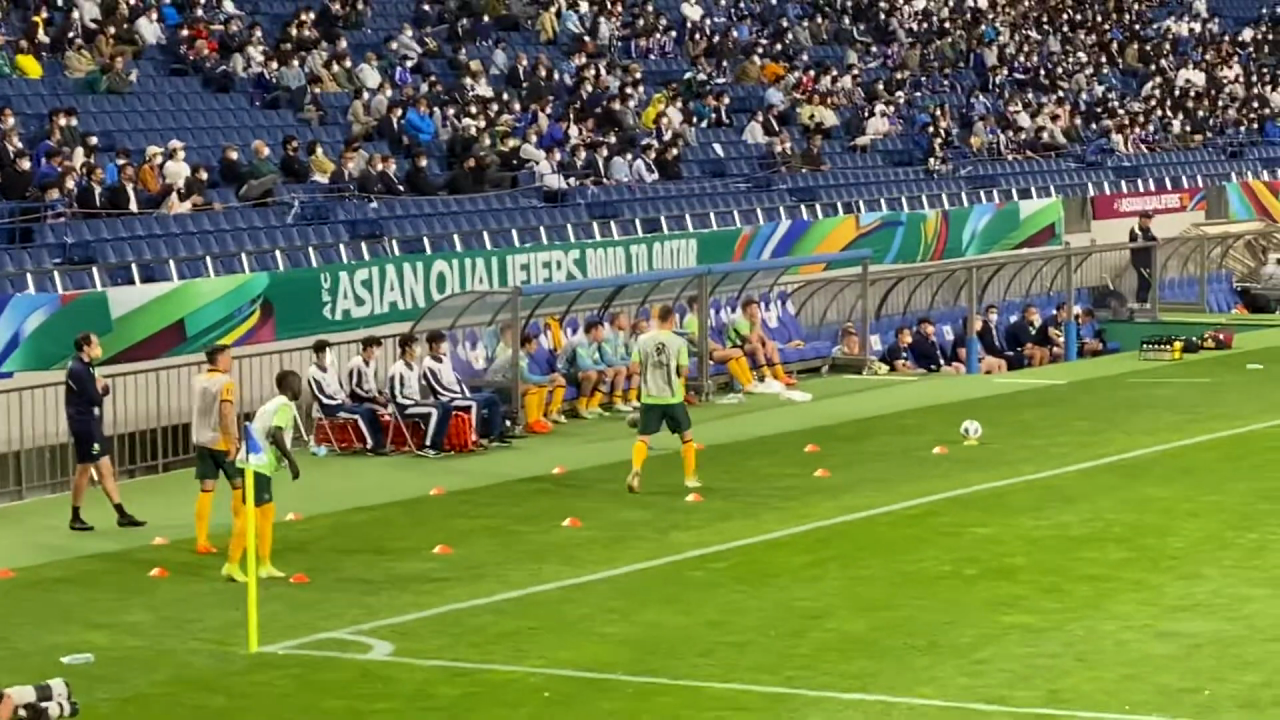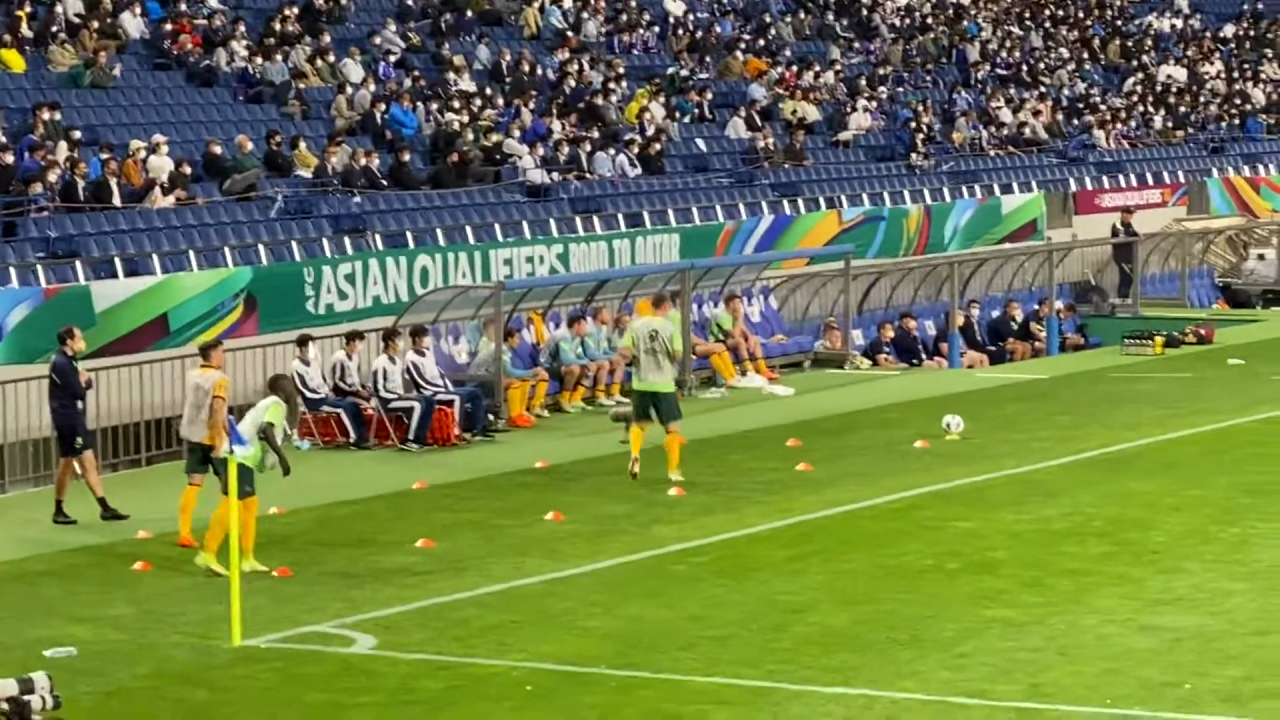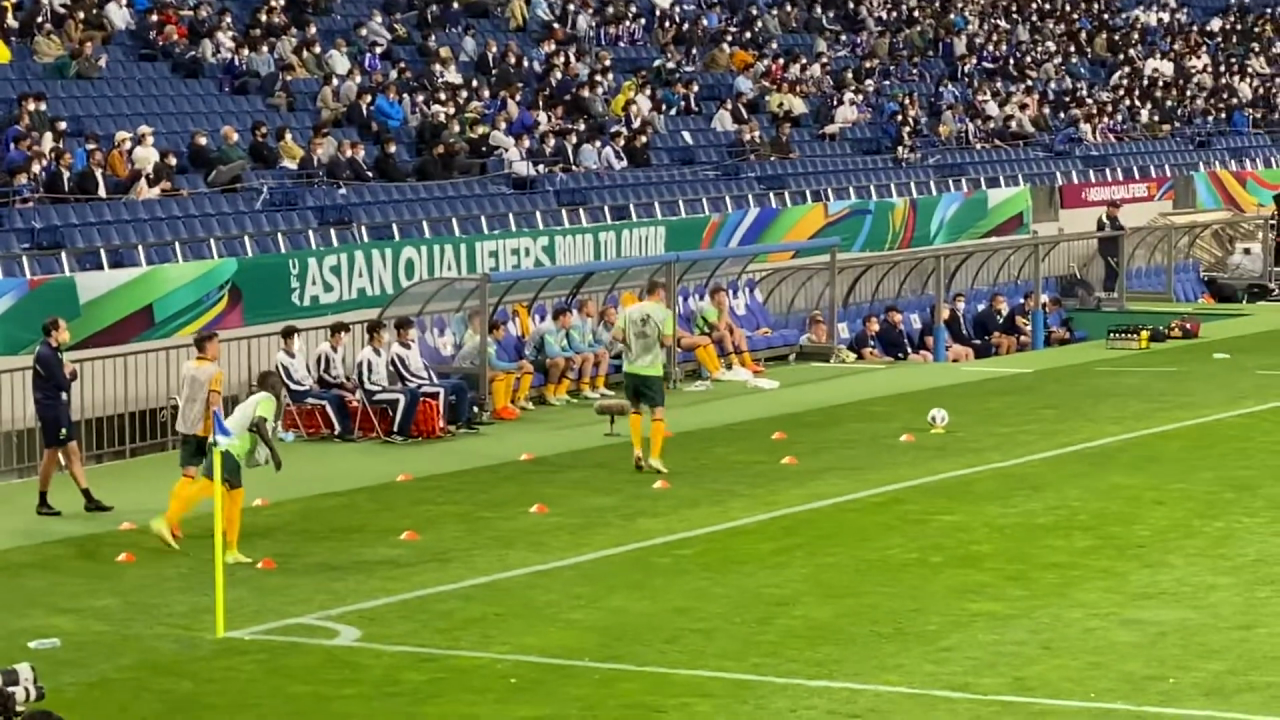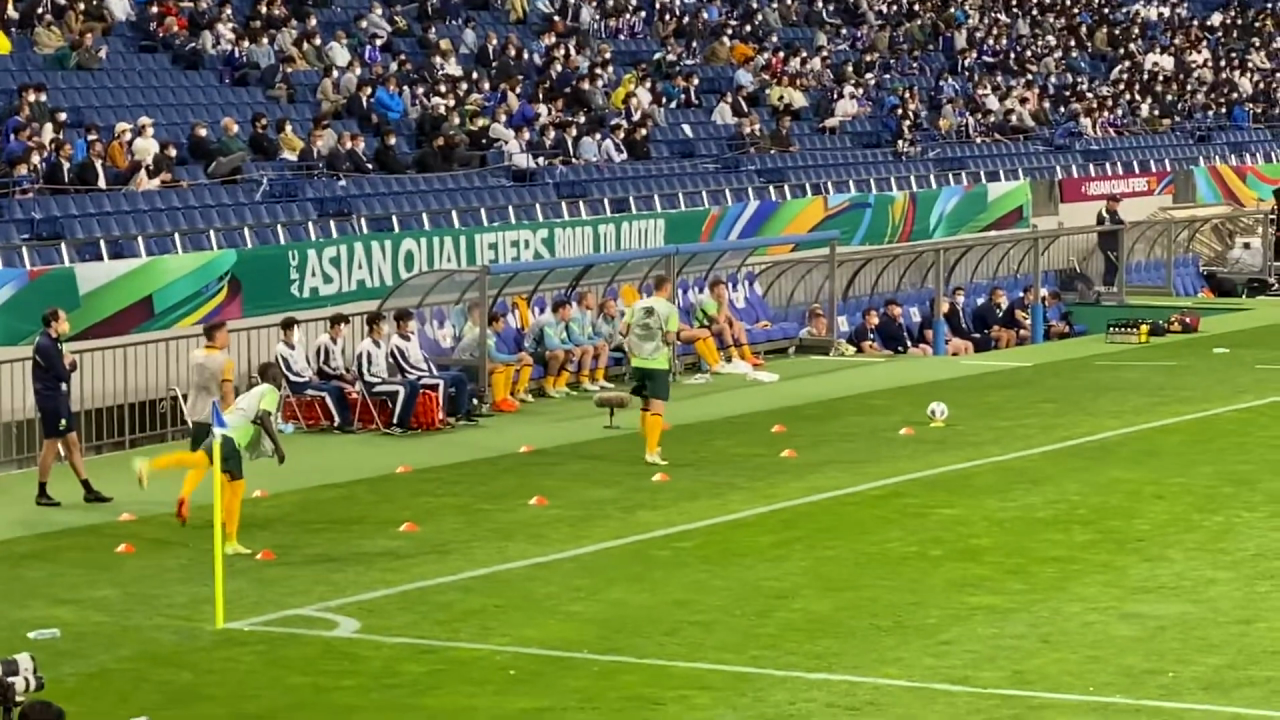
dt=0.1s
person 1, frame 1
left shoulder: (199, 380)
right shoulder: (225, 382)
right elbow: (226, 413)
right wrist: (233, 443)
left hip: (202, 442)
right hip: (221, 444)
left knee: (206, 491)
right knee: (239, 487)
left ankle: (202, 542)
right ankle: (239, 534)
person 1, frame 2
left shoulder: (192, 376)
right shoulder: (219, 378)
right elbow: (218, 410)
right wrist: (220, 440)
left hip: (192, 437)
right hip: (212, 438)
left knee: (194, 484)
left ankle: (185, 533)
person 1, frame 3
left shoulder: (186, 367)
right shoulder: (214, 372)
right elbow: (214, 404)
right wrist: (213, 433)
left hip: (186, 429)
right hip: (206, 431)
left knee: (188, 477)
left ankle: (171, 521)
person 1, frame 4
left shoulder: (195, 356)
right shoulder: (224, 360)
left elbow: (196, 385)
right elbow: (228, 393)
left hip: (197, 416)
left ankle: (184, 497)
person 2, frame 1
left shoulder: (270, 405)
right shoulder: (286, 405)
right elbow: (276, 433)
right wrist: (292, 462)
left hip: (252, 462)
right hip: (257, 465)
left knee: (267, 511)
right knee: (252, 515)
left ankle: (264, 565)
right ankle: (232, 564)
person 2, frame 2
left shoulder: (264, 404)
right shoulder: (278, 404)
right elbow: (267, 430)
right wrist: (282, 457)
left hip: (240, 456)
right hip: (241, 457)
left knee: (250, 505)
right knee: (229, 505)
left ankle: (248, 559)
right ankle: (207, 554)
person 2, frame 3
left shoulder: (251, 402)
right shoulder: (267, 399)
right elbow: (259, 425)
right wrist: (274, 452)
left hip: (229, 448)
right hip: (226, 447)
left knee: (236, 497)
right knee: (206, 484)
left ankle: (231, 551)
person 2, frame 4
left shoulder: (250, 394)
right shoulder: (271, 391)
right elbow: (263, 418)
right wrist: (278, 445)
left hip: (228, 438)
right hip: (229, 436)
left knee: (237, 489)
right knee: (197, 459)
left ankle: (231, 543)
right ankle: (148, 465)
person 3, frame 1
left shoulder: (85, 367)
right shoulder: (77, 369)
left elbow: (103, 390)
right elbow: (95, 398)
left wrist: (100, 387)
right wrist: (99, 389)
left hip: (93, 424)
right hip: (84, 426)
left knee: (106, 469)
right knee: (84, 471)
left ankle: (122, 515)
right ankle: (75, 518)
person 3, frame 2
left shoulder: (68, 360)
right shoulder: (61, 363)
left elbow: (86, 383)
right elbow: (78, 393)
left wrist: (83, 381)
right wrist: (81, 383)
left hip: (76, 418)
right hip: (67, 419)
left knee: (89, 462)
right knee: (67, 465)
left ankle: (105, 508)
right ankle: (58, 511)
person 3, frame 3
left shoulder: (54, 352)
right shoulder: (45, 354)
left elbow: (71, 375)
right elbow: (63, 384)
left wrist: (67, 372)
right wrist: (66, 374)
left hip: (60, 409)
right hip: (51, 410)
left knee: (73, 453)
right knee: (52, 456)
left ankle: (89, 500)
right ankle: (42, 503)
person 3, frame 4
left shoulder: (53, 342)
right shoulder: (45, 345)
left elbow: (71, 365)
right elbow: (62, 374)
left wrist: (68, 362)
right wrist: (66, 365)
left hip: (60, 400)
right hip: (51, 401)
left knee: (72, 444)
right knee: (51, 446)
left ankle: (88, 490)
right ankle: (41, 493)
person 4, frame 1
left shoulder: (642, 340)
right shoulder: (679, 342)
left elbow: (633, 368)
right elbow: (684, 371)
left hip: (649, 398)
right hip: (673, 398)
left knee: (643, 439)
right knee: (686, 436)
left ankle: (636, 470)
right ankle: (690, 478)
person 4, frame 2
left shoulder: (636, 325)
right shoulder: (671, 328)
left elbow: (623, 352)
right elbow: (678, 356)
left hip: (640, 385)
right hip: (664, 385)
left knee: (639, 424)
right knee: (672, 428)
left ankle: (635, 454)
right ankle: (673, 471)
person 4, frame 3
left shoulder: (629, 310)
right shoulder: (665, 313)
left elbow: (616, 335)
right elbow: (667, 341)
left hip: (631, 368)
right hip: (652, 370)
left knee: (636, 409)
right knee: (657, 413)
left ankle: (637, 450)
right ankle: (655, 458)
person 4, frame 4
left shoulder: (637, 306)
right shoulder: (670, 309)
left elbow: (623, 329)
right elbow: (670, 338)
left hip: (638, 363)
right hip: (658, 364)
left knee: (646, 404)
right knee: (657, 407)
left ankle: (651, 446)
right ankle: (651, 452)
